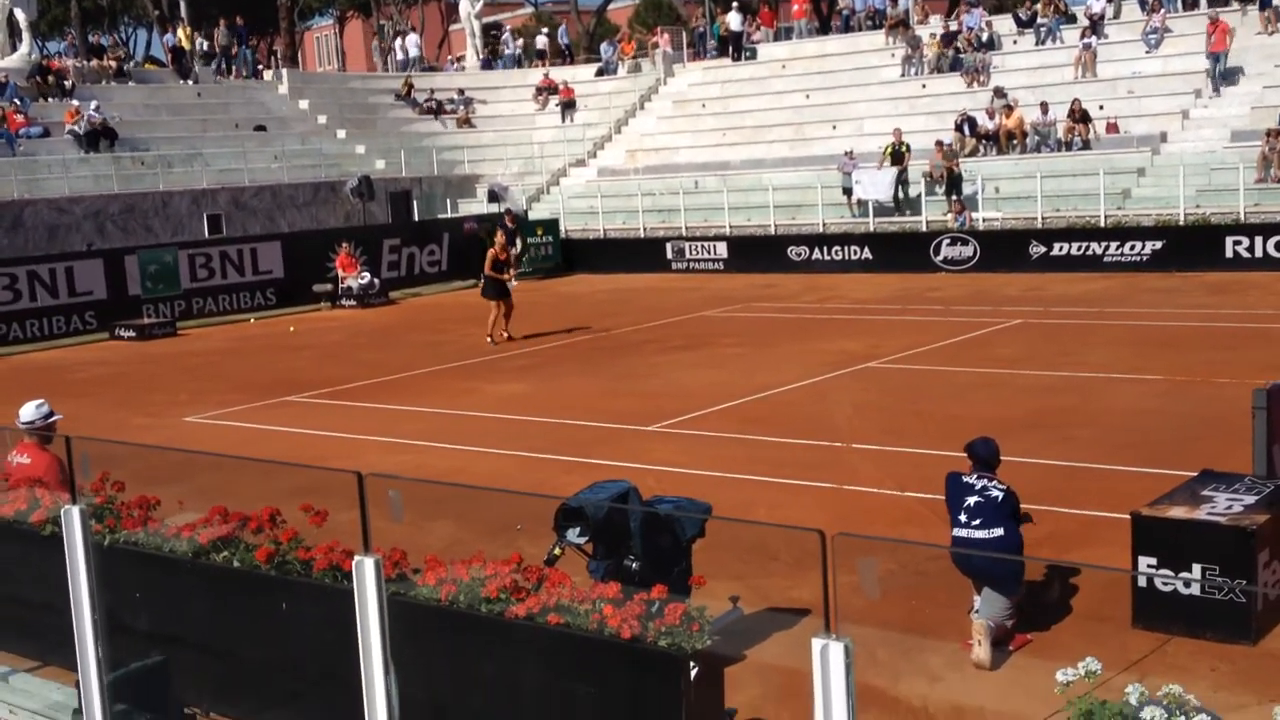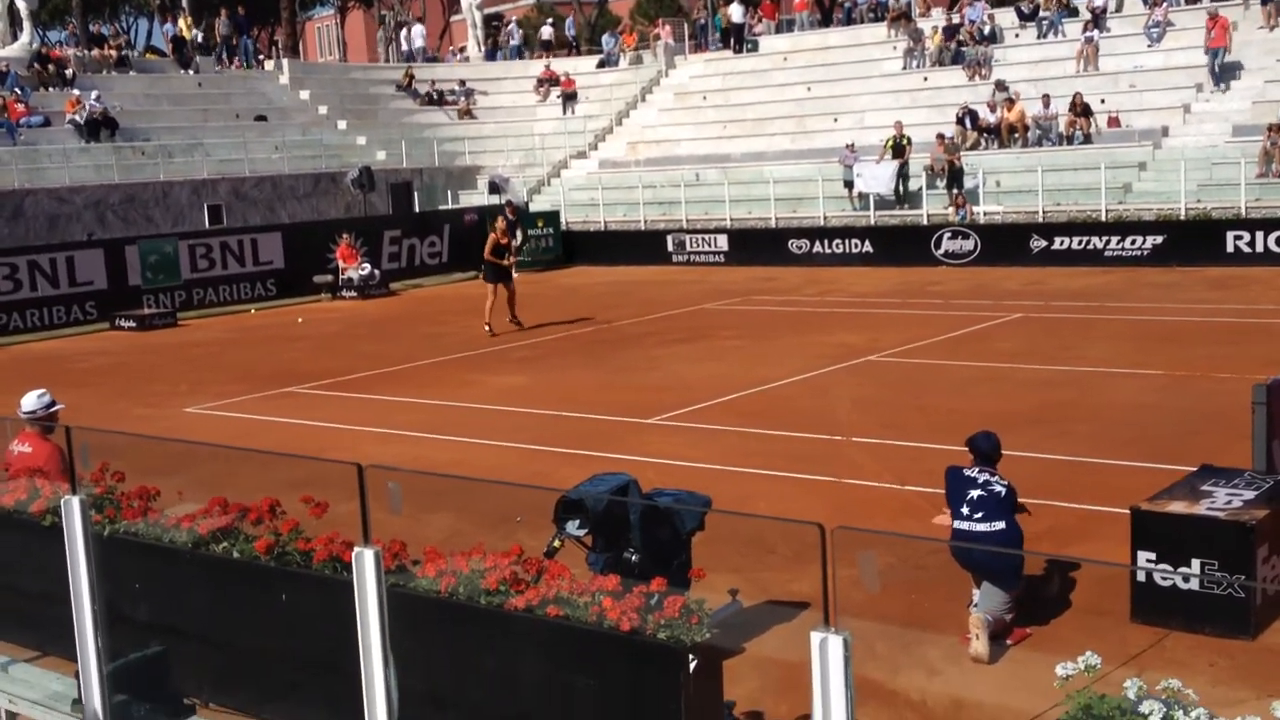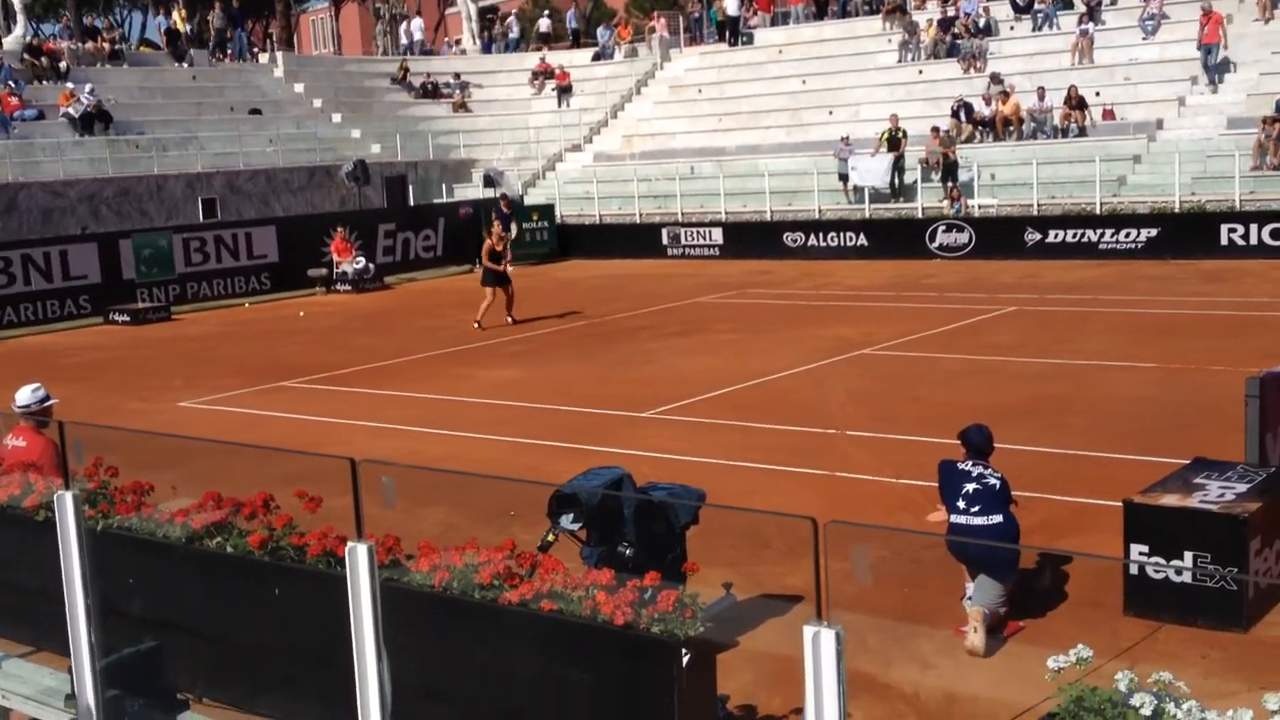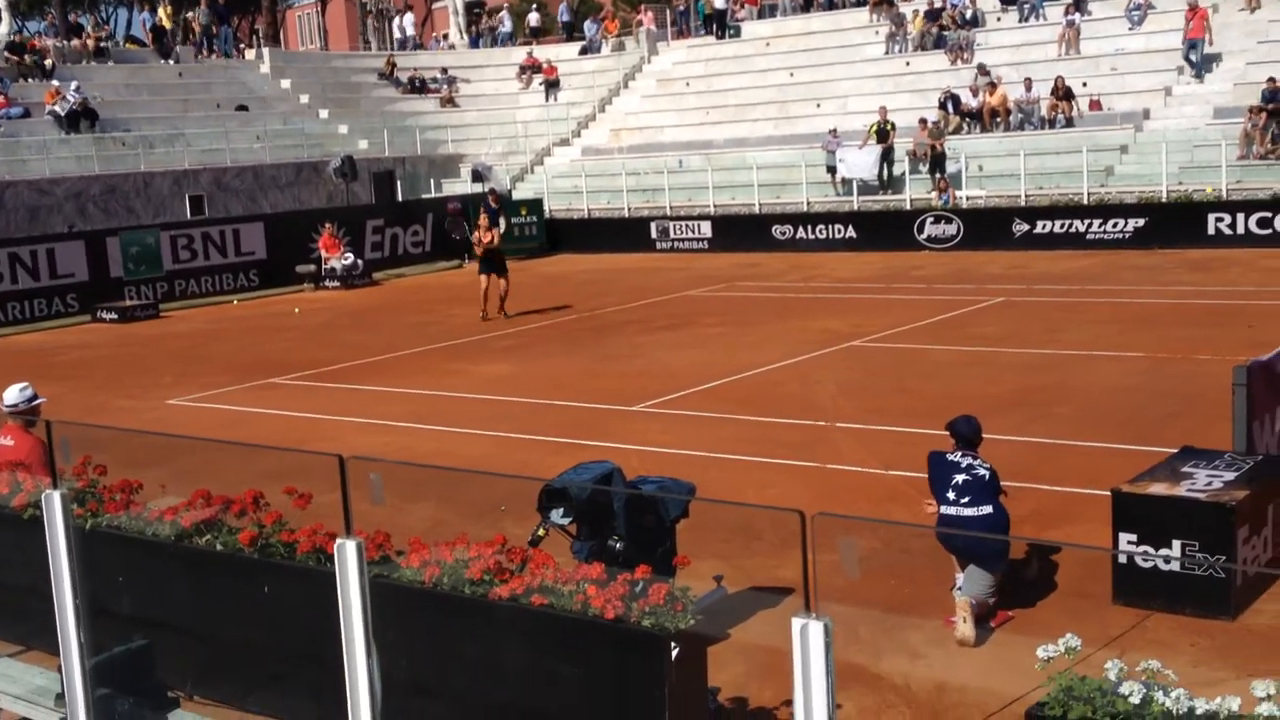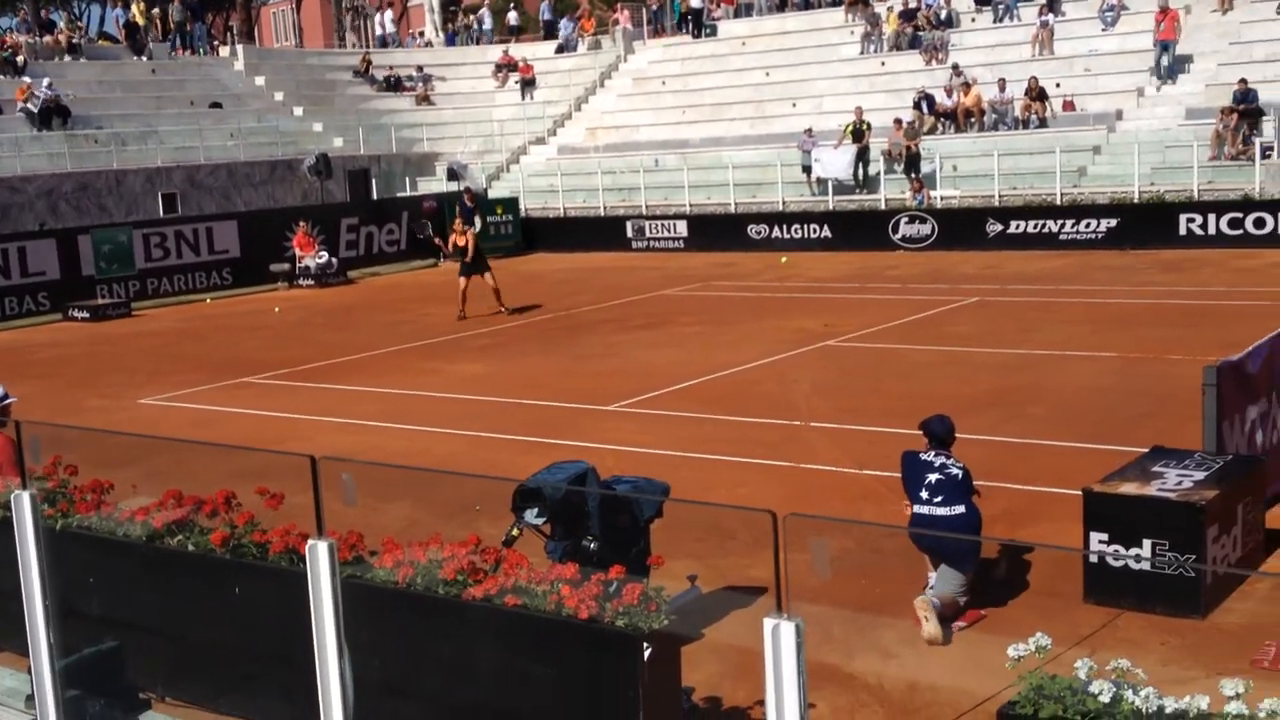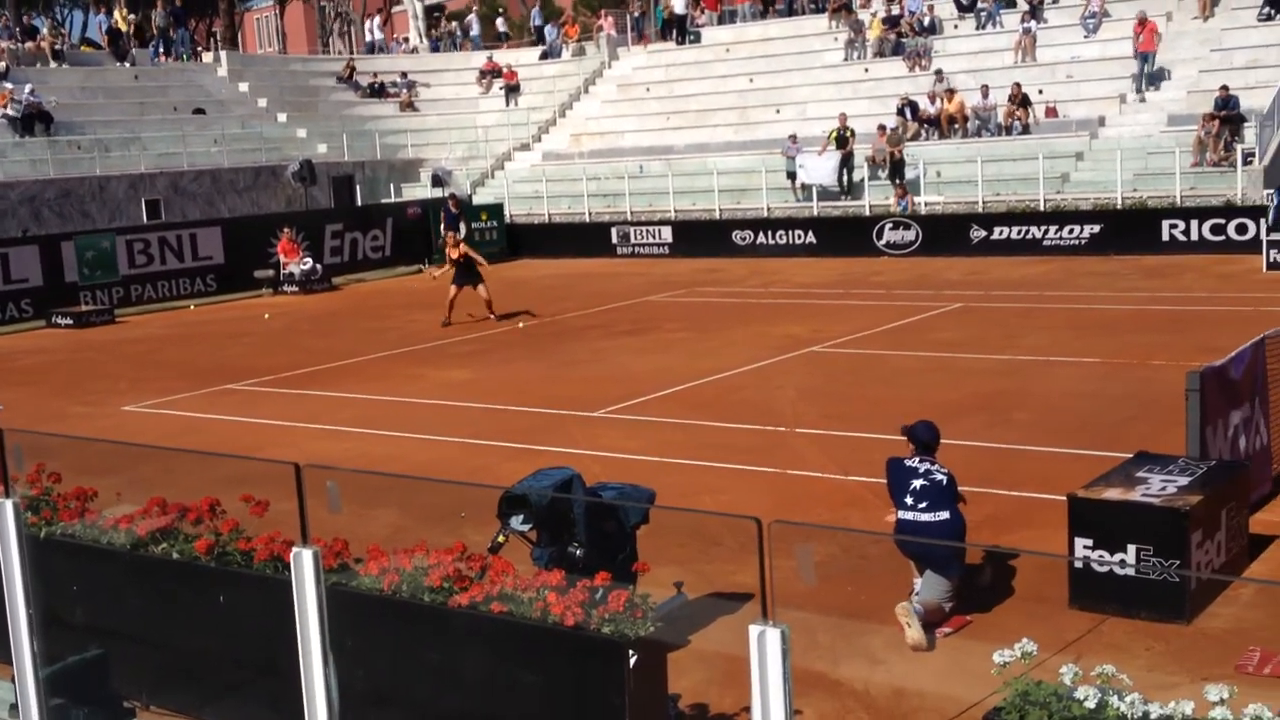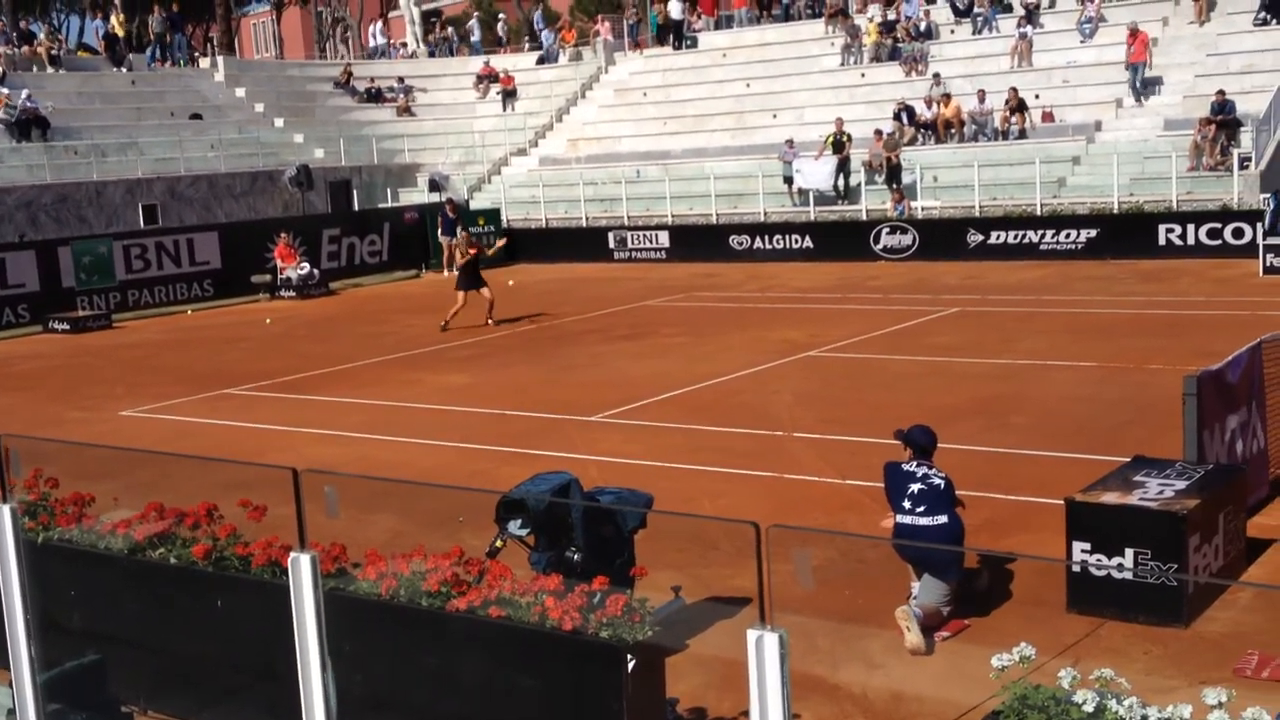
dt=0.2s
person 1, frame 1
left shoulder: (953, 480)
right shoulder: (1007, 493)
left hip: (963, 555)
right hip: (1001, 556)
right knee: (1000, 617)
left ankle: (980, 606)
right ankle: (988, 626)
person 1, frame 2
left shoulder: (954, 474)
right shoulder: (1007, 488)
left hip: (963, 549)
right hip: (1002, 551)
right knee: (998, 612)
left ankle: (979, 601)
right ankle: (987, 620)
person 1, frame 3
left shoulder: (947, 468)
right shoulder: (1000, 481)
left hip: (960, 543)
right hip: (999, 545)
right knee: (992, 607)
left ankle: (972, 593)
right ankle: (983, 614)
person 1, frame 4
left shoulder: (936, 459)
right shoulder: (989, 471)
left hip: (950, 533)
right hip: (989, 536)
right knee: (981, 598)
left ankle: (962, 584)
right ankle: (970, 603)
person 1, frame 5
left shoulder: (910, 459)
right shoulder: (962, 470)
left hip: (922, 532)
right hip: (961, 535)
right knee: (952, 598)
left ankle: (934, 582)
right ankle: (933, 602)
person 1, frame 6
left shoulder: (895, 465)
right shoulder: (947, 476)
left hip: (907, 538)
right hip: (945, 540)
right knee: (937, 604)
left ankle: (920, 589)
right ankle: (917, 609)
person 1, frame 7
left shoulder: (893, 469)
right shoulder: (944, 480)
left hip: (906, 542)
right hip: (943, 544)
right knee: (935, 608)
left ankle: (918, 592)
right ankle: (917, 613)
